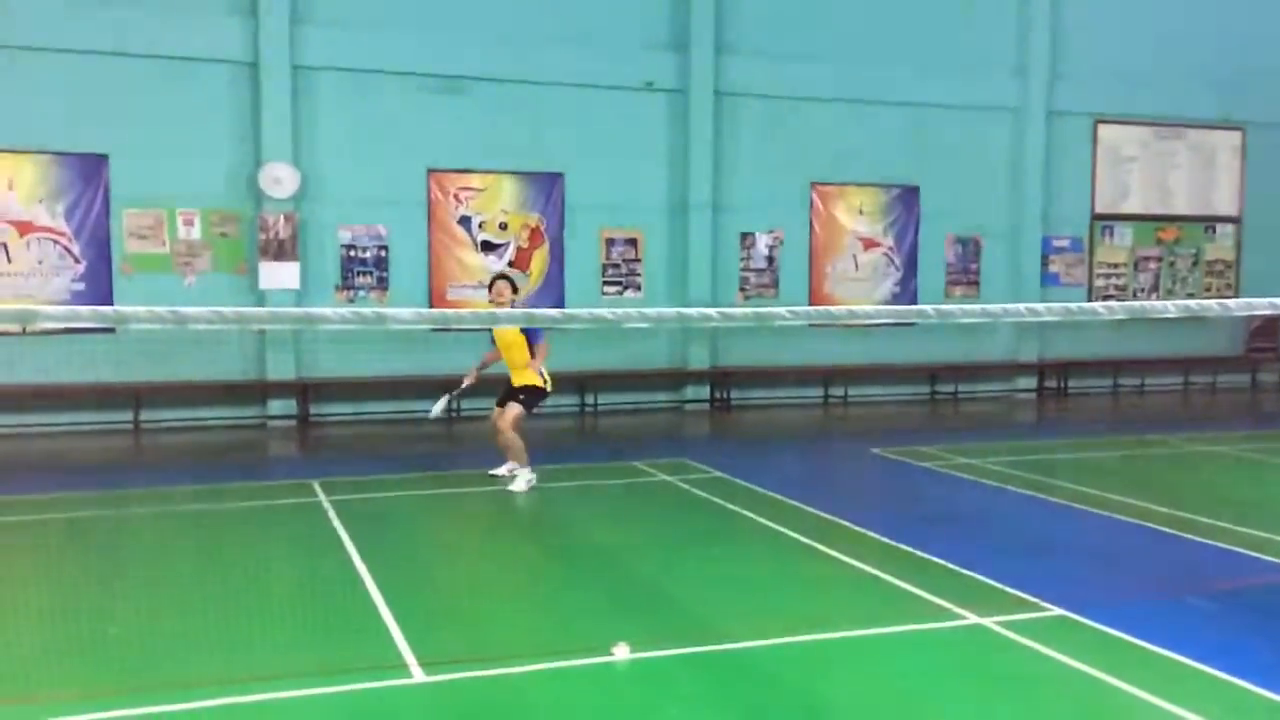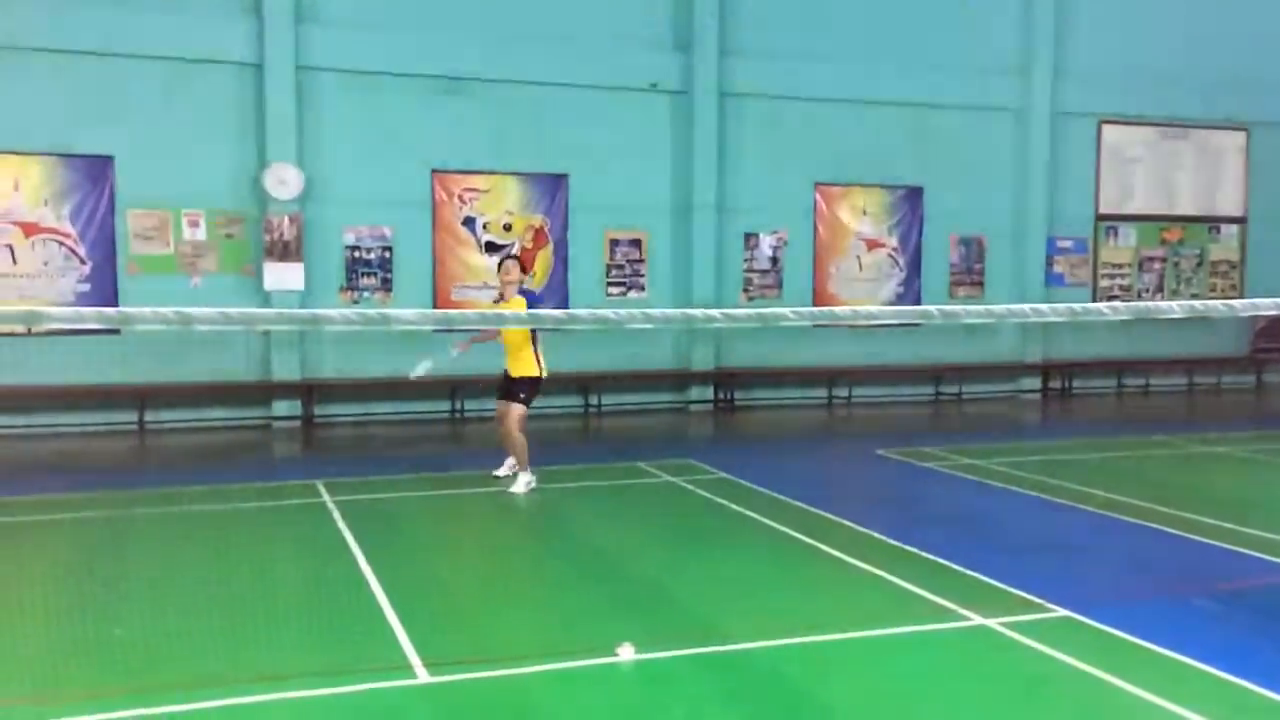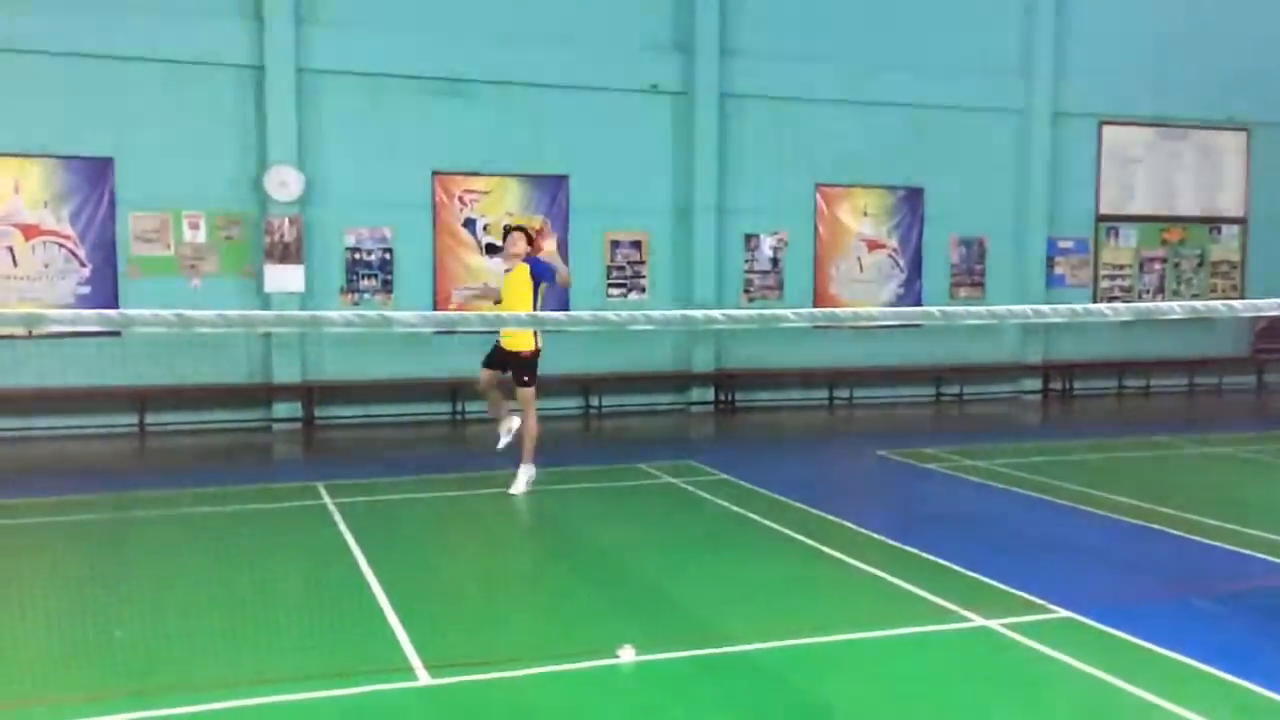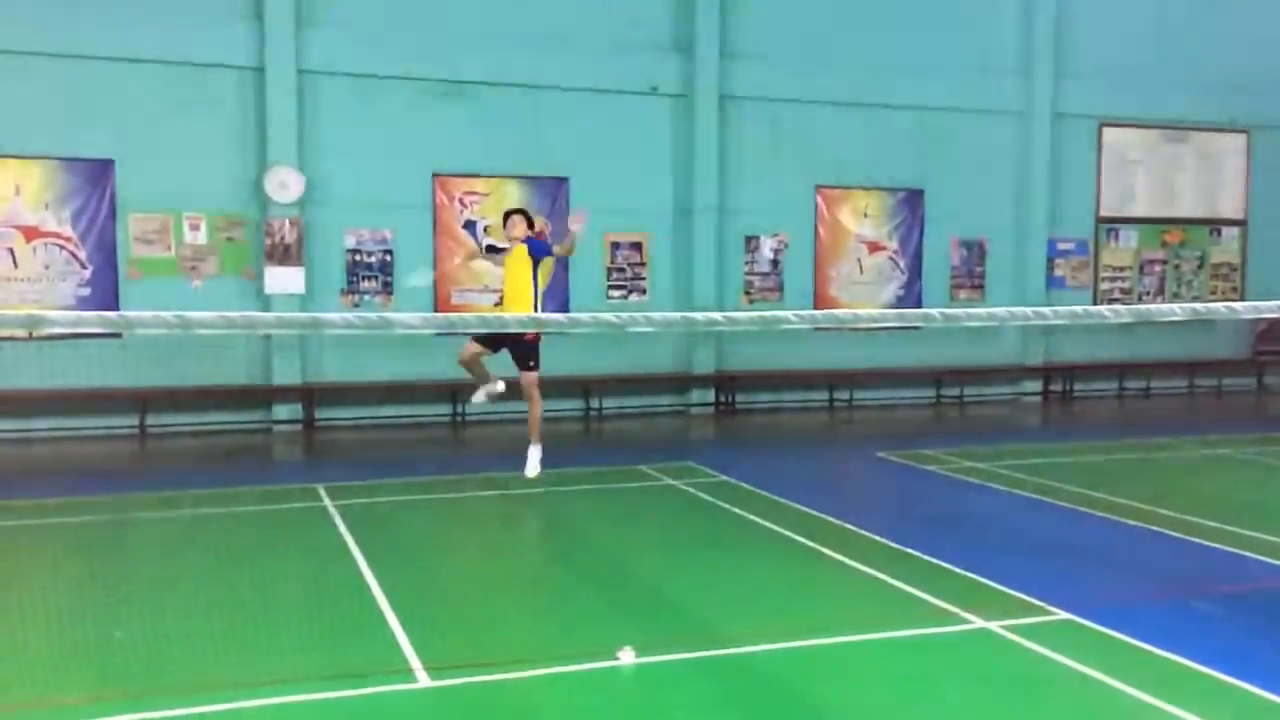
dt=0.1s
person 1, frame 1
right shoulder: (494, 323)
left elbow: (542, 344)
left wrist: (538, 361)
right wrist: (477, 369)
left hip: (535, 384)
right hip: (517, 382)
left knee: (505, 426)
right knee: (496, 421)
left ankle: (526, 471)
right ankle: (514, 463)
person 1, frame 2
left shoulder: (528, 298)
right shoulder: (499, 304)
right wrist: (469, 341)
left hip: (530, 373)
right hip: (511, 371)
left knee: (512, 425)
right knee: (500, 419)
left ankle: (526, 474)
right ankle: (513, 460)
person 1, frame 3
left shoulder: (532, 266)
right shoulder: (507, 272)
left elbow: (564, 280)
left wrist: (556, 261)
right wrist: (480, 292)
left hip: (526, 347)
right hip: (504, 343)
left knee: (526, 407)
right knee: (485, 382)
left ankle: (527, 467)
right ankle: (507, 421)
person 1, frame 4
left shoulder: (531, 246)
right shoulder: (511, 253)
left elbow: (563, 250)
left wrist: (573, 233)
left hip: (527, 329)
left knee: (531, 391)
right knee: (466, 356)
left ankle: (535, 447)
right ankle: (490, 384)
